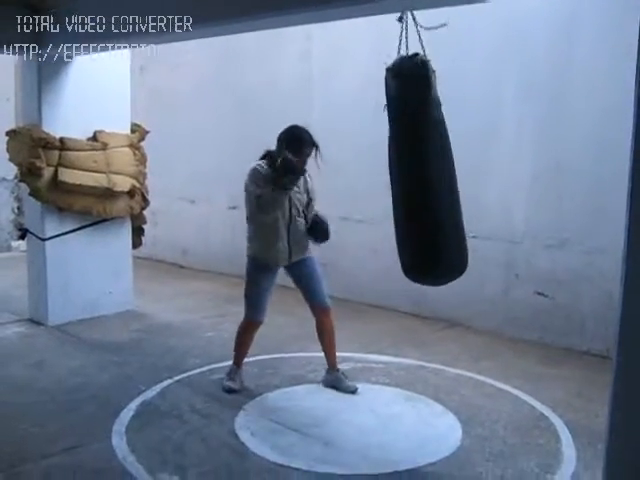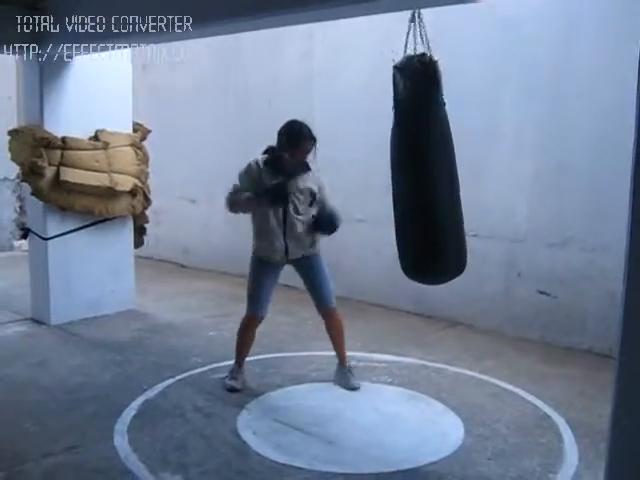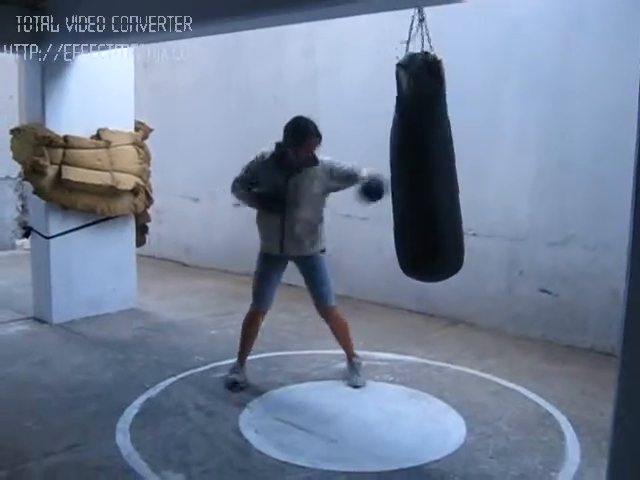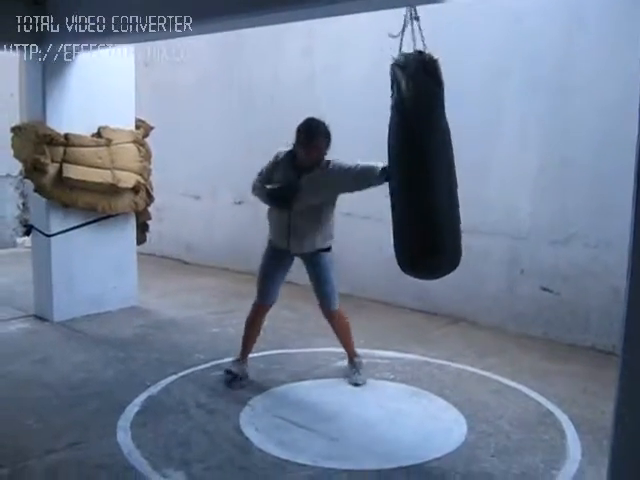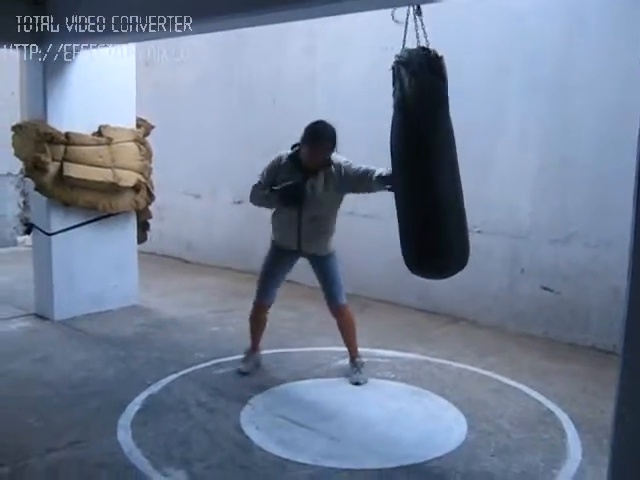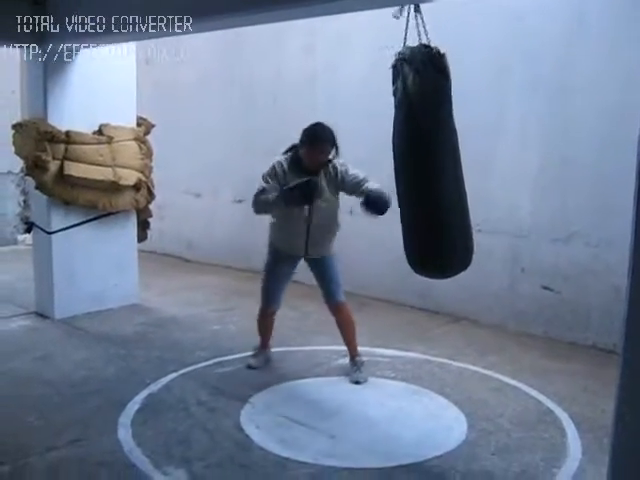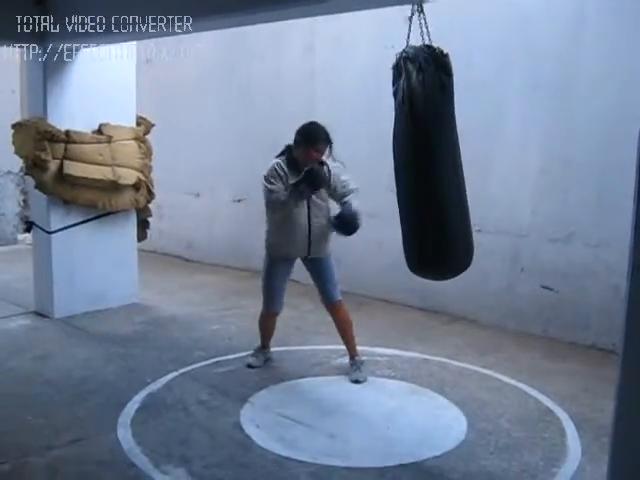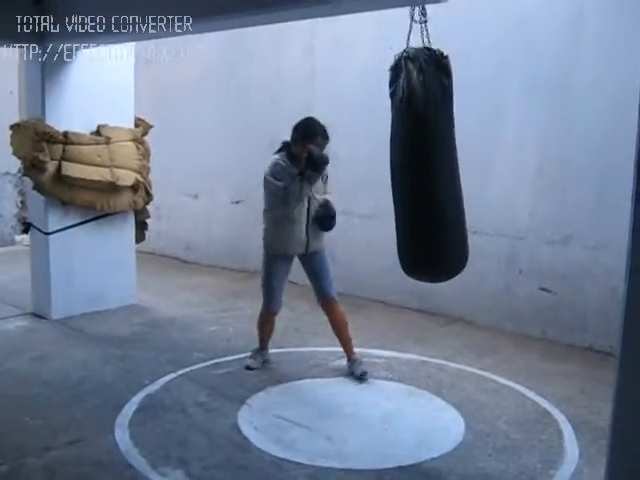
dt=0.1s
person 1, frame 1
left shoulder: (302, 177)
right shoulder: (259, 173)
right elbow: (262, 211)
right wrist: (284, 183)
left hip: (299, 254)
right hip: (264, 256)
left knee: (323, 309)
right knee: (253, 319)
left ankle: (333, 372)
right ankle: (235, 370)
person 1, frame 2
left shoulder: (308, 174)
right shoulder: (257, 168)
left elbow: (321, 203)
right elbow: (234, 202)
left wrist: (326, 215)
right wrist: (263, 197)
left hip: (305, 250)
right hip: (267, 253)
left knee: (329, 308)
right knee: (254, 314)
left ankle: (343, 365)
right ankle: (237, 369)
person 1, frame 3
left shoulder: (322, 168)
right shoulder: (265, 162)
left elbow: (354, 174)
right elbow: (238, 187)
left wrist: (368, 179)
right wrist: (257, 198)
left hip: (309, 249)
right hip: (272, 248)
left knee: (328, 309)
right knee: (258, 309)
left ankle: (353, 361)
right ankle: (239, 365)
person 1, frame 4
left shoulder: (334, 170)
right shoulder: (280, 162)
left elbow: (366, 173)
right elbow: (258, 186)
left wrist: (389, 171)
right wrist: (271, 195)
left hip: (316, 246)
right hip: (280, 244)
left knee: (331, 309)
right knee: (262, 303)
left ankle: (354, 361)
right ankle: (241, 360)
person 1, frame 5
left shoulder: (339, 170)
right shoulder: (282, 163)
left elbow: (369, 176)
right elbow: (256, 195)
left wrist: (387, 178)
right wrist: (278, 197)
left hip: (320, 247)
right hip: (284, 243)
left knee: (338, 305)
right knee: (261, 302)
left ankle: (355, 360)
right ankle: (253, 352)
person 1, frame 6
left shoulder: (336, 169)
right shoulder: (281, 168)
left elbow: (361, 183)
right elbow: (259, 204)
left wrist: (373, 195)
right wrist: (289, 198)
left hip: (321, 247)
right hip: (284, 247)
left knee: (338, 304)
right knee: (268, 306)
left ankle: (356, 359)
right ankle: (263, 348)
person 1, frame 7
left shoulder: (327, 168)
right shoulder: (278, 169)
left elbow: (346, 191)
right elbow: (274, 205)
left wrist: (348, 210)
right wrist: (300, 187)
left hip: (317, 248)
right hip: (280, 248)
left knee: (335, 303)
right knee: (271, 309)
left ankle: (355, 359)
right ankle: (264, 349)
person 1, frame 8
left shoulder: (315, 165)
right shoulder: (278, 166)
right elbow: (290, 200)
left wrist: (325, 210)
right wrist: (309, 174)
left hip: (312, 244)
right hip: (279, 246)
left knee: (329, 301)
right knee: (271, 307)
left ankle: (351, 357)
right ankle: (262, 350)
